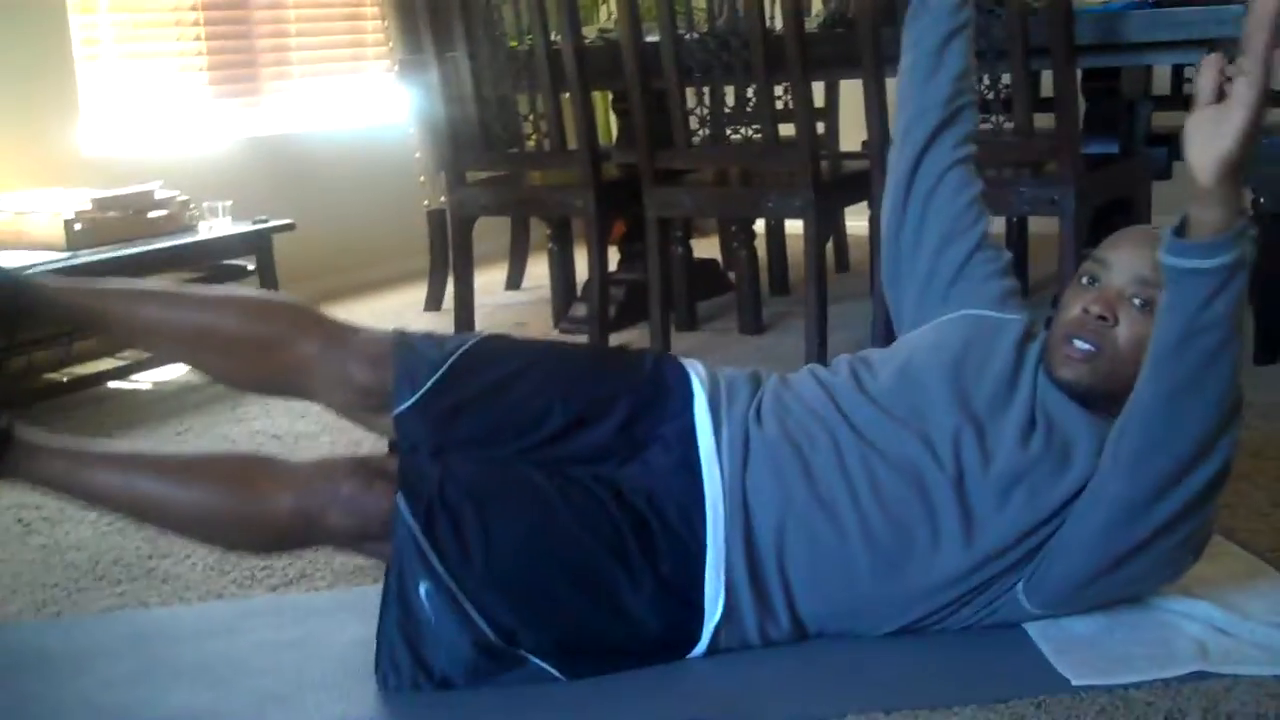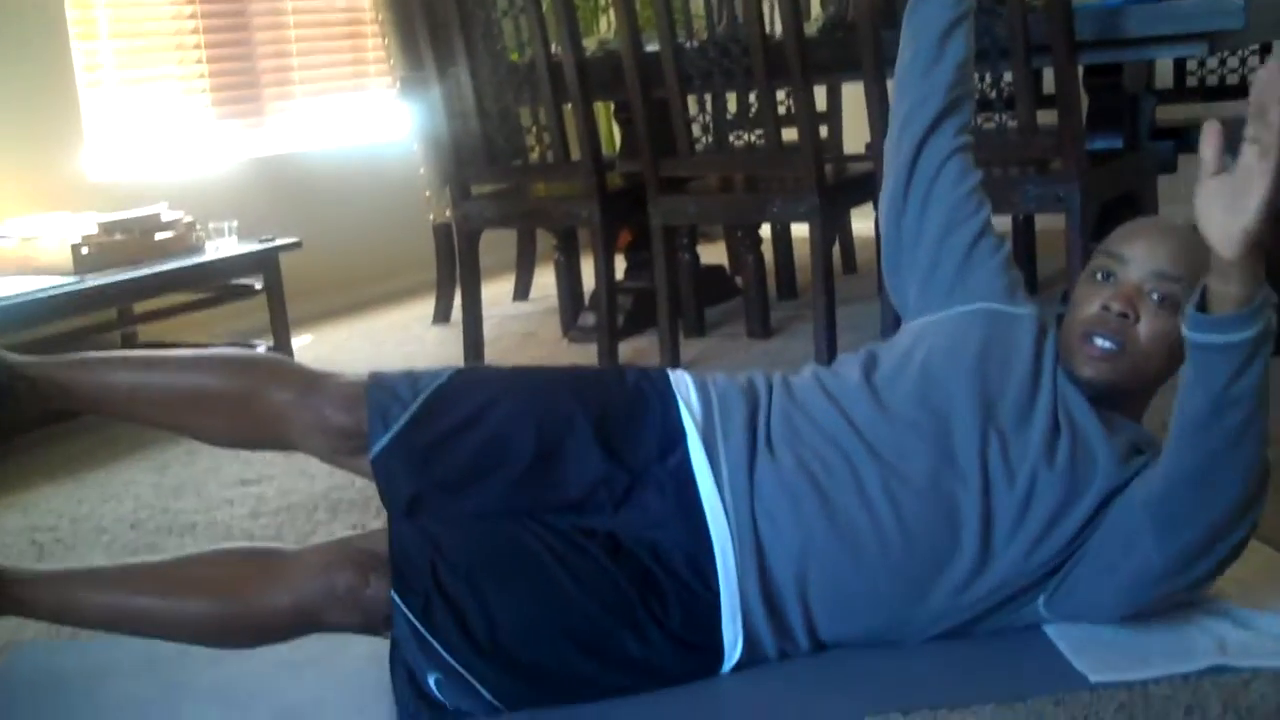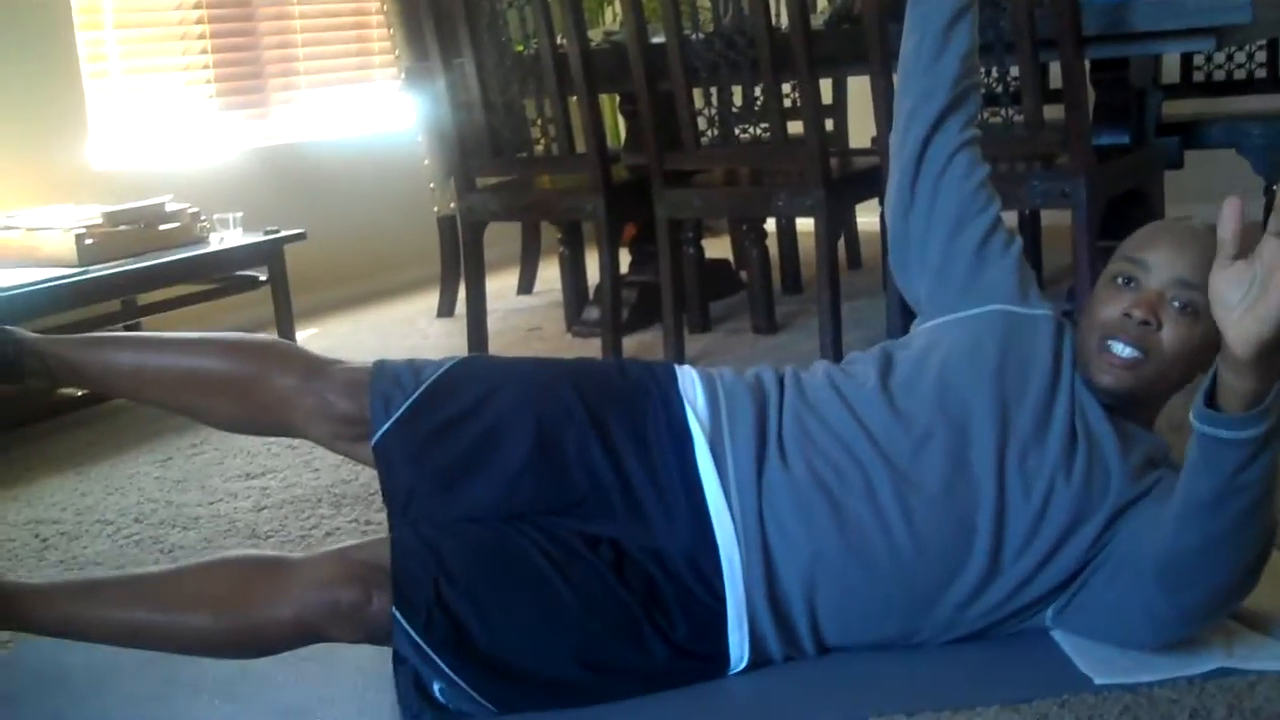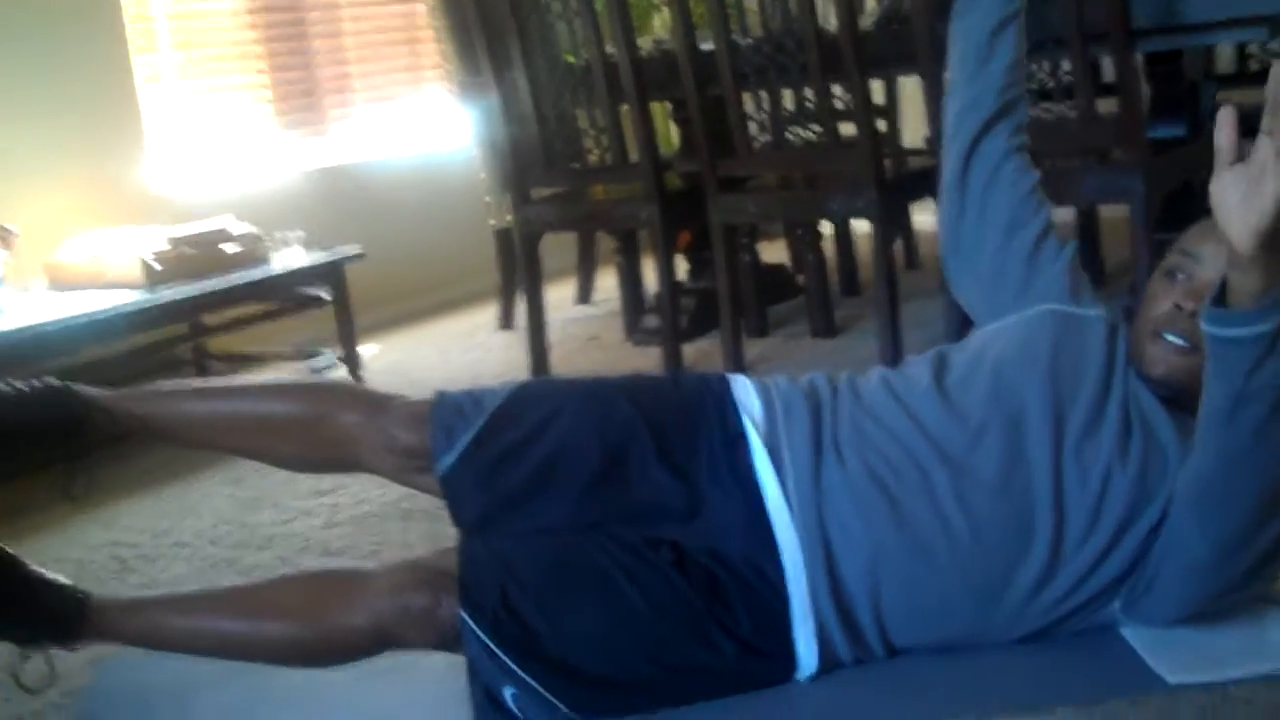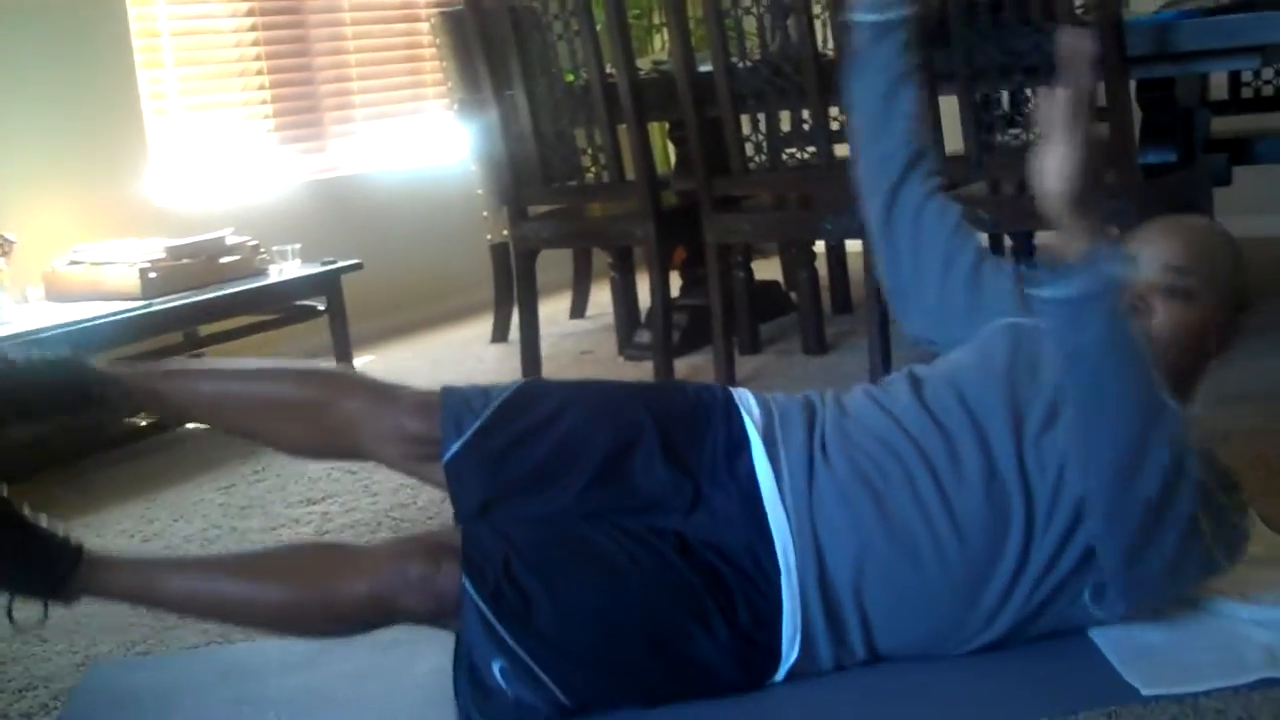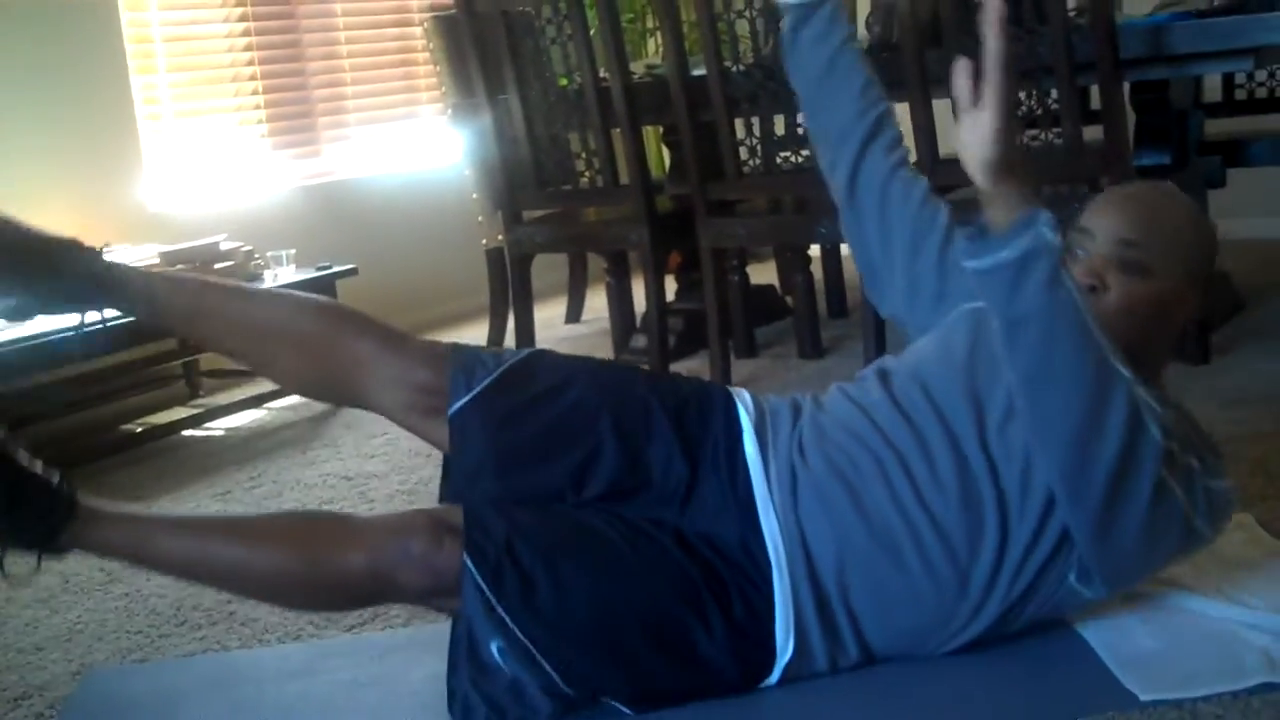
dt=0.4s
person 1, frame 1
left shoulder: (1115, 512)
right shoulder: (995, 324)
right elbow: (928, 162)
left hip: (687, 569)
right hip: (688, 418)
left knee: (340, 500)
right knee: (341, 359)
person 1, frame 2
left shoulder: (1125, 506)
right shoulder: (994, 316)
right elbow: (926, 150)
left hip: (701, 594)
right hip: (681, 429)
left knee: (337, 584)
right knee: (319, 406)
person 1, frame 3
left shoulder: (1143, 507)
right shoulder: (1010, 317)
right elbow: (931, 149)
left hip: (700, 594)
right hip: (683, 427)
left knee: (334, 593)
right knee: (321, 391)
person 1, frame 4
right shoulder: (1067, 322)
right elbow: (982, 157)
left hip: (768, 598)
right hip: (747, 437)
left knee: (405, 602)
right knee: (381, 426)
person 1, frame 5
left shoulder: (1184, 516)
right shoulder: (1031, 327)
left elbow: (1120, 457)
right elbow: (903, 195)
left wrist: (1071, 228)
left hip: (761, 595)
right hip: (736, 445)
left knee: (410, 576)
right knee: (390, 416)
person 1, frame 6
left shoulder: (1164, 490)
right shoulder: (990, 299)
left elbow: (1078, 426)
right elbow: (867, 163)
left wrist: (1002, 195)
left hip: (753, 599)
right hip: (731, 449)
left knee: (408, 553)
right knee: (391, 364)
